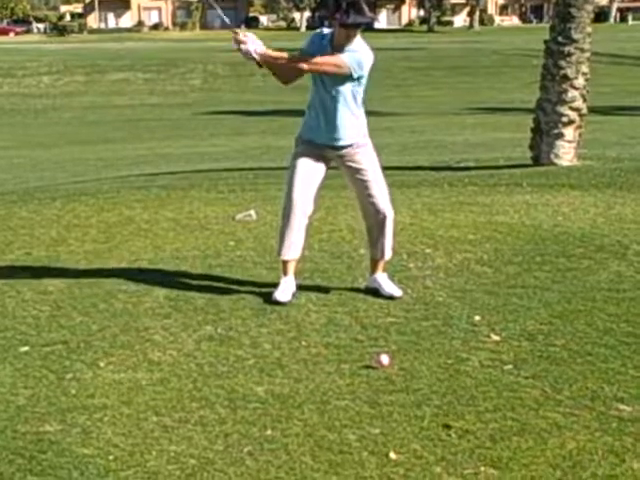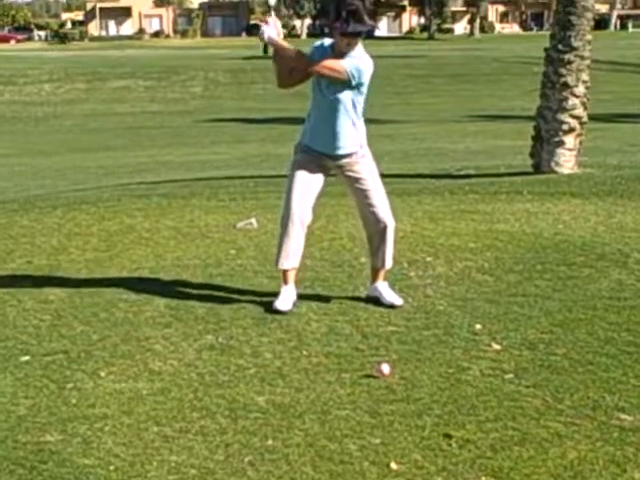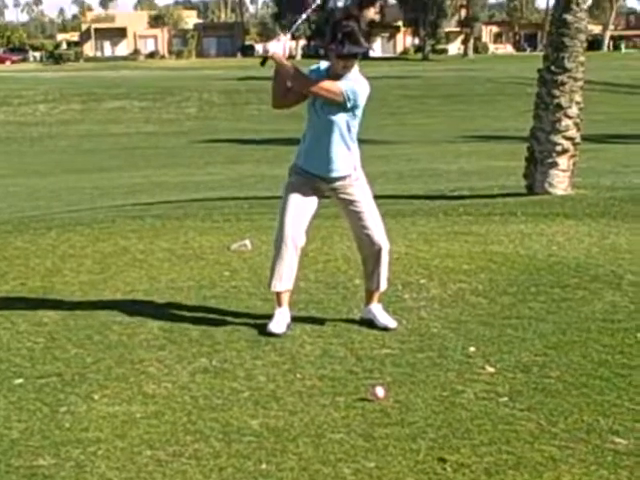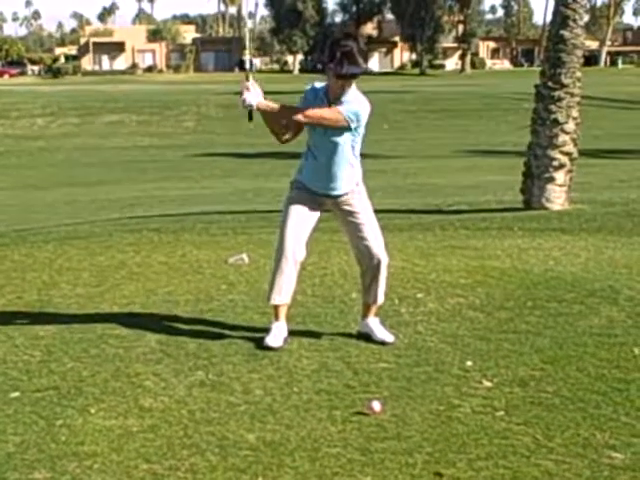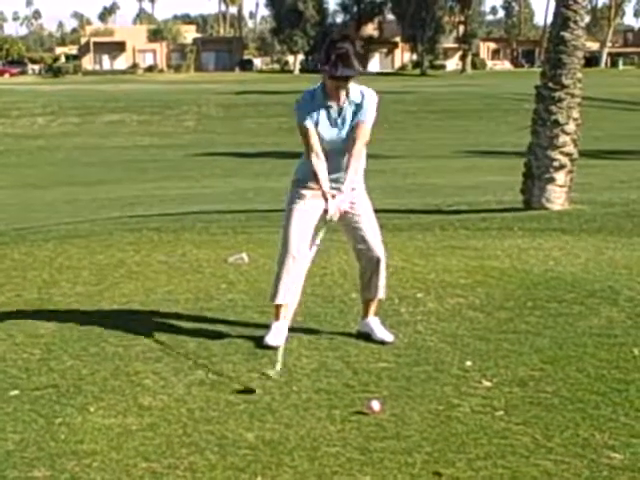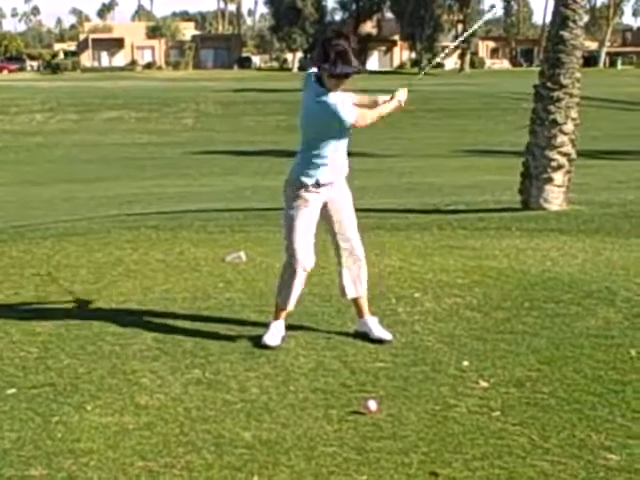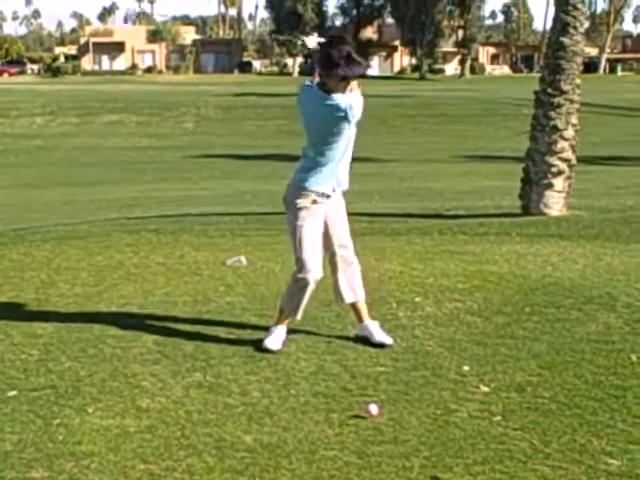
dt=0.2s
person 1, frame 1
left shoulder: (361, 56)
right shoulder: (319, 39)
left elbow: (304, 64)
right elbow: (286, 76)
left wrist: (260, 53)
right wrist: (259, 52)
left hip: (353, 143)
right hip: (313, 142)
left knee: (381, 210)
right knee: (296, 207)
left ankle: (377, 275)
right ankle: (287, 279)
person 1, frame 2
left shoulder: (361, 65)
right shoulder: (322, 48)
left elbow: (308, 66)
right elbow: (285, 81)
left wrist: (276, 41)
right wrist: (276, 44)
left hip: (351, 153)
right hip: (312, 151)
left knee: (381, 220)
right knee: (294, 215)
left ankle: (378, 284)
right ankle: (288, 288)
person 1, frame 3
left shoulder: (357, 87)
right shoulder: (320, 71)
left elbow: (306, 86)
right elbow: (281, 101)
left wrist: (280, 58)
right wrist: (279, 61)
left hip: (346, 176)
right hip: (306, 172)
left knee: (376, 242)
right knee: (288, 237)
left ankle: (372, 307)
right ankle: (282, 311)
person 1, frame 4
left shoulder: (358, 106)
right shoulder: (314, 92)
left elbow: (303, 116)
right elbow: (284, 135)
left wrist: (262, 103)
right wrist: (263, 107)
left hip: (348, 191)
right hip: (307, 188)
left knee: (375, 255)
right knee: (289, 252)
left ankle: (369, 320)
right ankle: (279, 324)
person 1, frame 5
left shoulder: (367, 97)
right shoulder: (307, 105)
left elbow: (358, 146)
right elbow: (314, 152)
left wrist: (343, 189)
right wrist: (325, 190)
left hip: (349, 186)
right hip: (311, 185)
left knee: (374, 253)
right knee: (294, 251)
left ankle: (369, 319)
right ankle: (279, 323)
person 1, frame 6
left shoulder: (311, 77)
right shoulder: (331, 109)
left elbow: (352, 99)
right elbow: (365, 120)
left wrist: (382, 99)
right wrist: (394, 104)
left hip: (333, 184)
right hip: (306, 187)
left knee: (352, 250)
right knee: (299, 258)
left ankle: (365, 319)
right ankle: (277, 323)
person 1, frame 7
left shoulder: (308, 93)
right shoulder: (348, 108)
right elbow: (353, 89)
left wrist: (325, 54)
left hip: (328, 192)
right hip: (308, 197)
left knee: (345, 257)
right knee: (309, 270)
left ankle: (365, 323)
right ankle: (279, 327)
